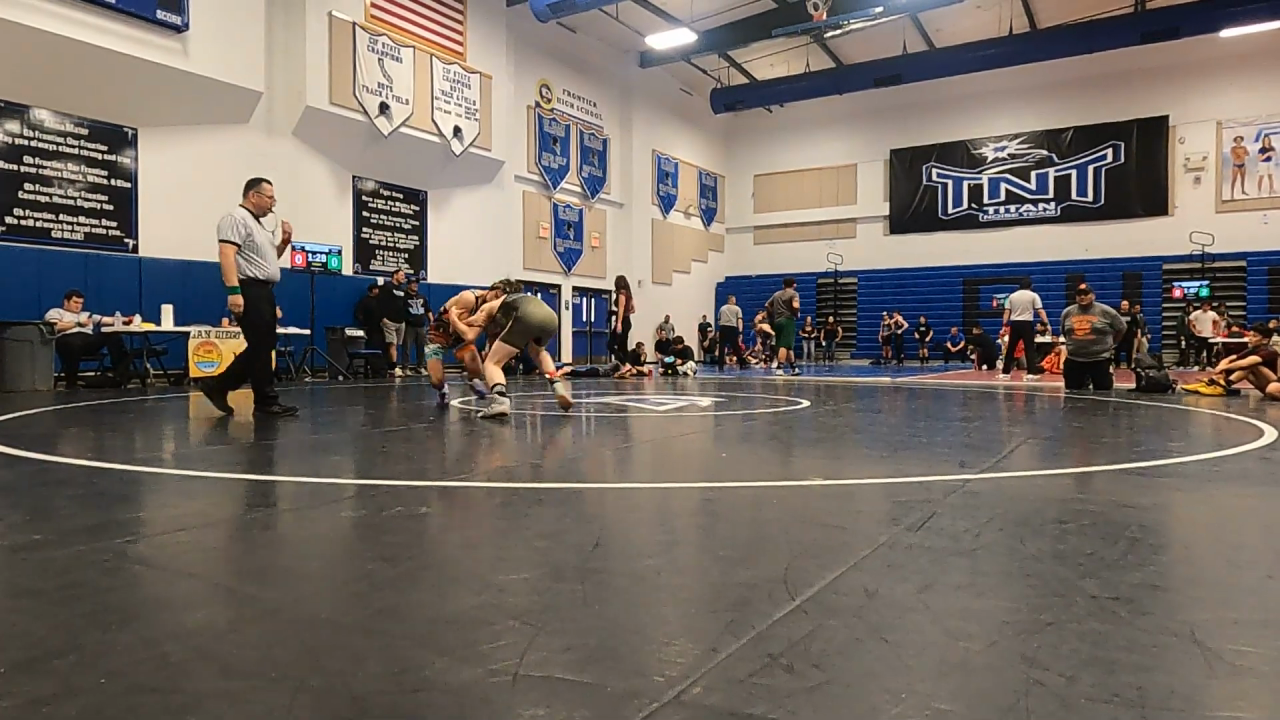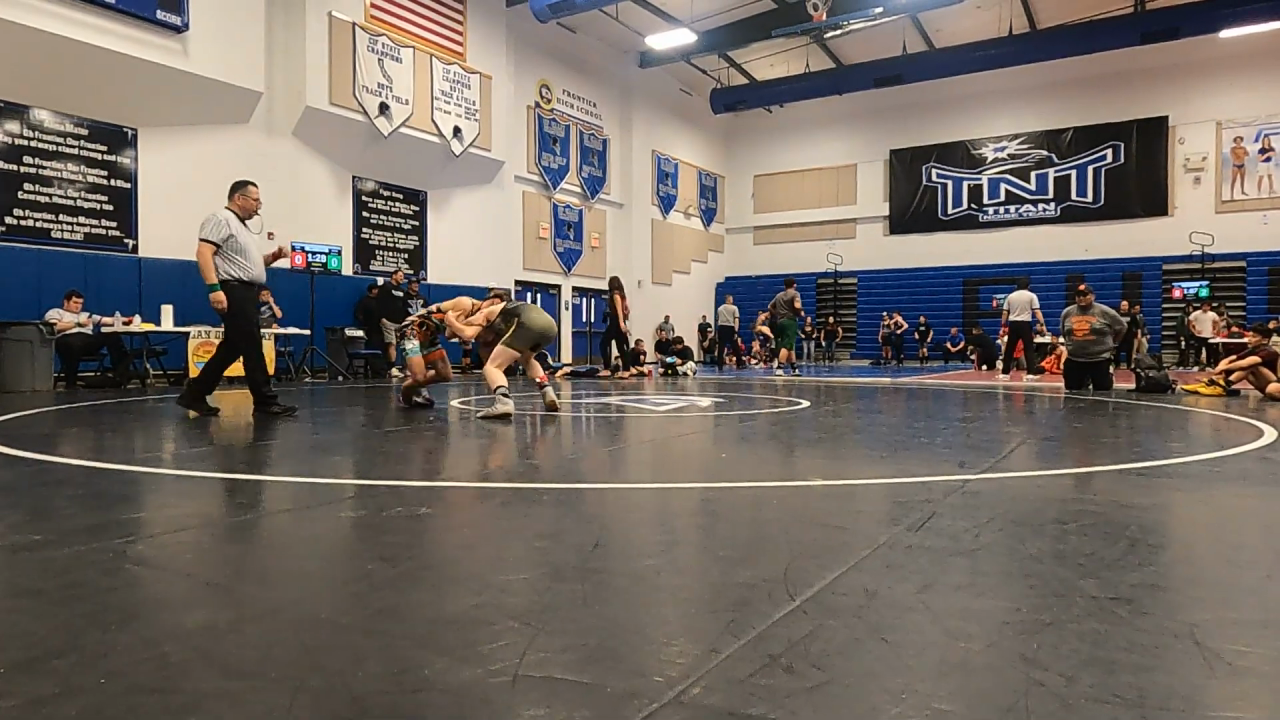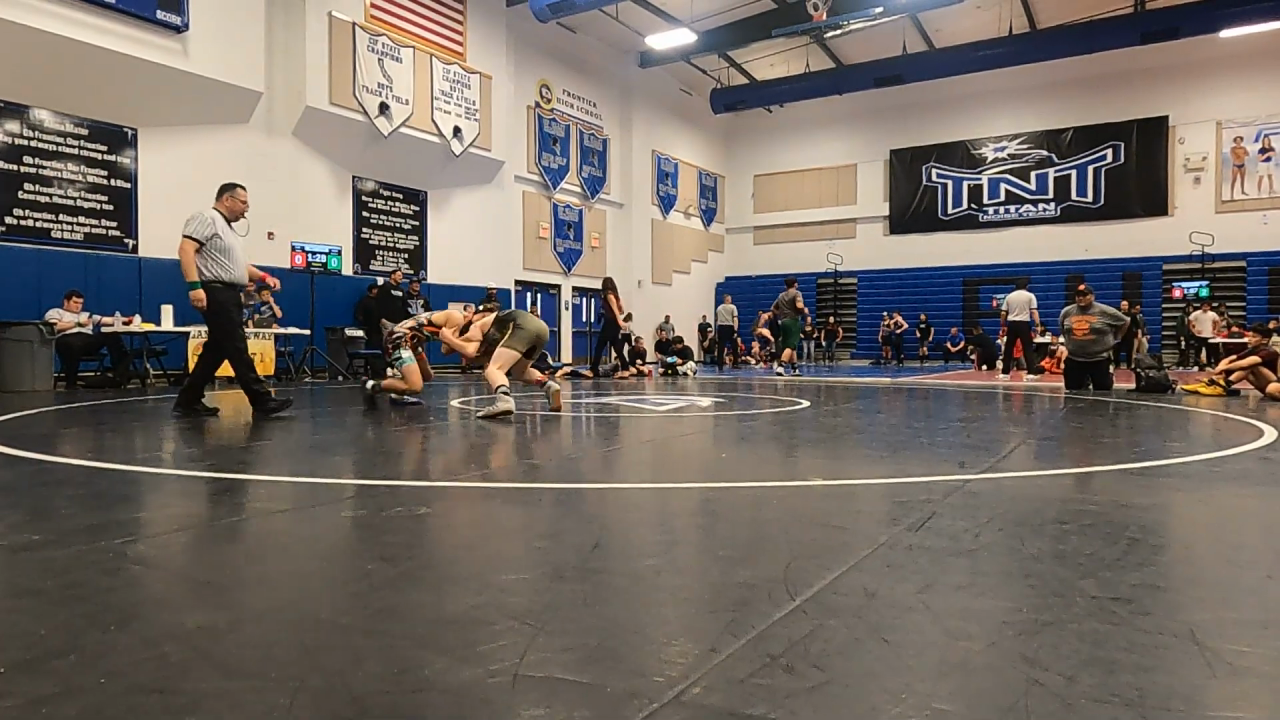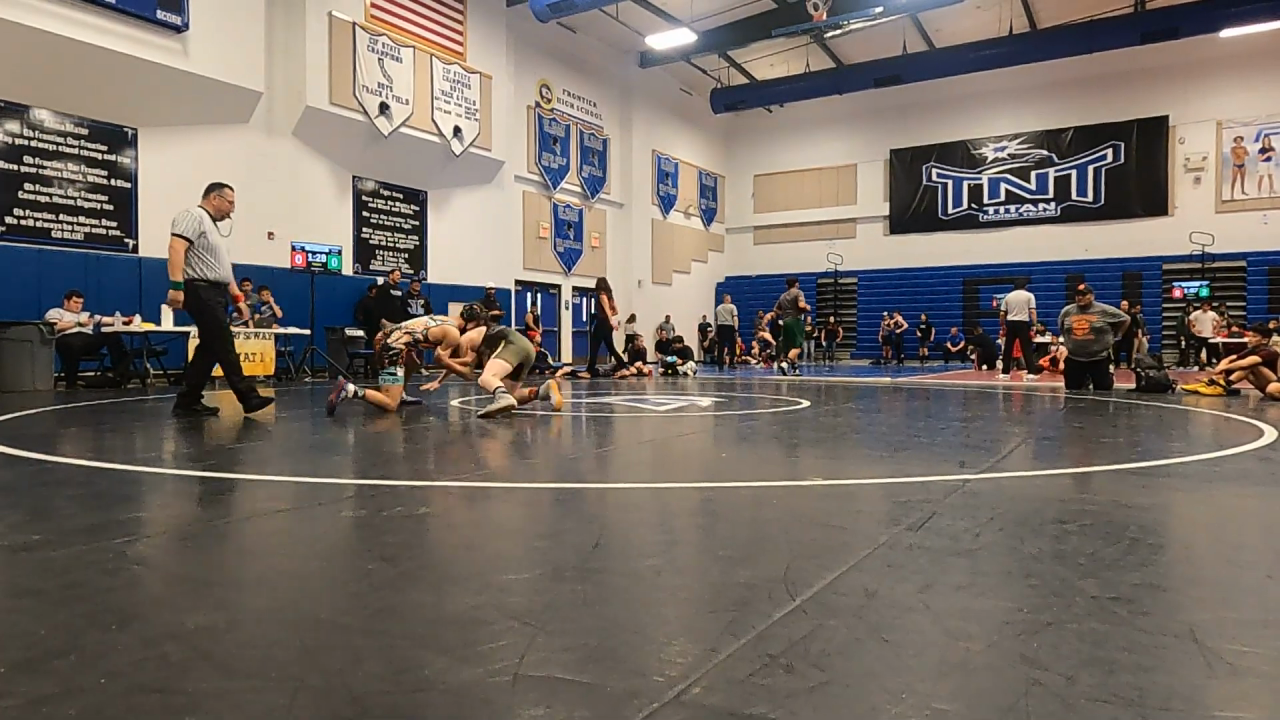
dt=0.1s
person 1, frame 1
left shoulder: (259, 223)
right shoulder: (236, 218)
left elbow: (271, 257)
right elbow: (226, 255)
left wrist: (285, 241)
right wrist: (233, 291)
left hip: (262, 291)
right hip: (248, 291)
left knee: (264, 344)
right knee: (261, 347)
left ankle: (217, 385)
right ankle: (267, 403)
person 1, frame 2
left shoulder: (243, 226)
right shoulder: (220, 220)
left elbow: (253, 262)
right elbow: (204, 254)
left wrist: (274, 256)
right wrist: (214, 288)
left hip: (246, 293)
right hip: (232, 291)
left knee: (231, 348)
right knee: (252, 348)
left ankle: (193, 395)
right ankle: (265, 403)
person 1, frame 3
left shoulder: (227, 227)
right shoulder: (206, 218)
left elbow: (239, 266)
right elbow: (186, 250)
left wrist: (265, 277)
right wrist: (194, 286)
left hip: (229, 294)
right hip: (215, 292)
left knee: (217, 350)
right knee: (236, 347)
left ankle: (189, 400)
right ankle: (261, 400)
person 1, frame 4
left shoulder: (212, 225)
right shoulder: (193, 217)
right elbow: (176, 249)
left wrist: (239, 297)
right wrist: (176, 286)
left hip: (214, 293)
right hip: (201, 292)
left knee: (209, 348)
right knee: (223, 343)
left ankle: (188, 402)
right ankle: (248, 396)
